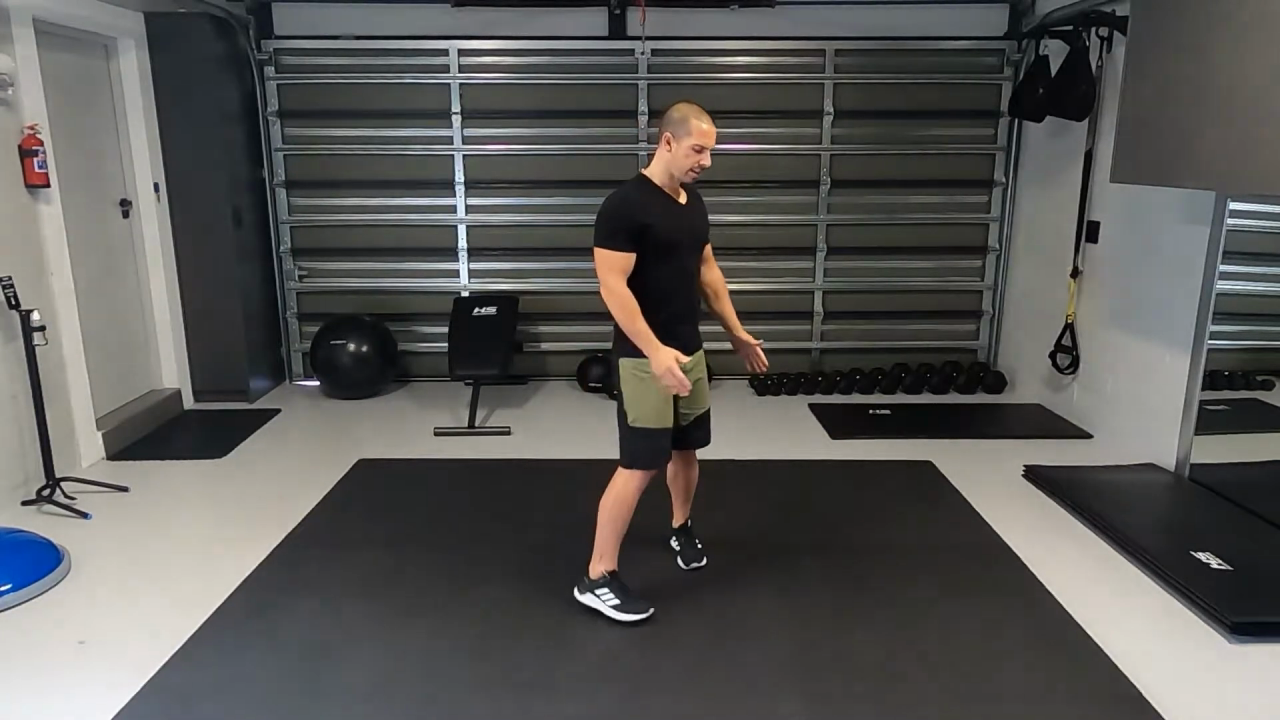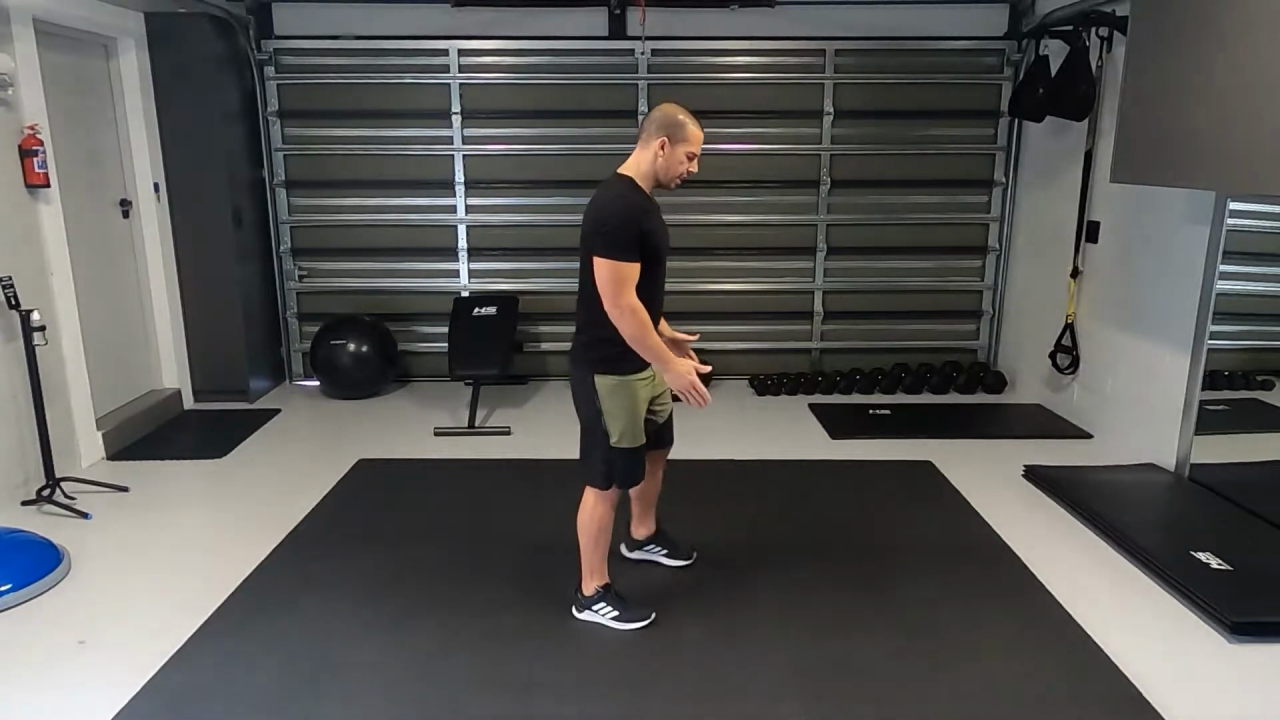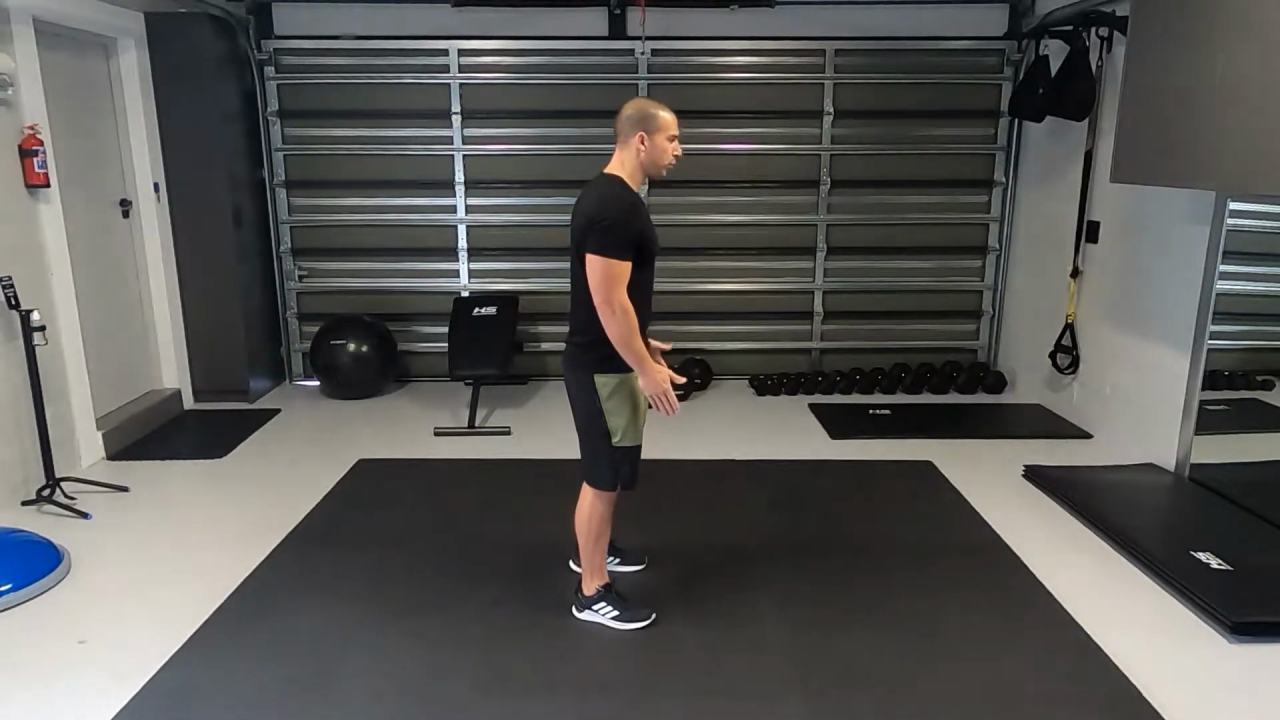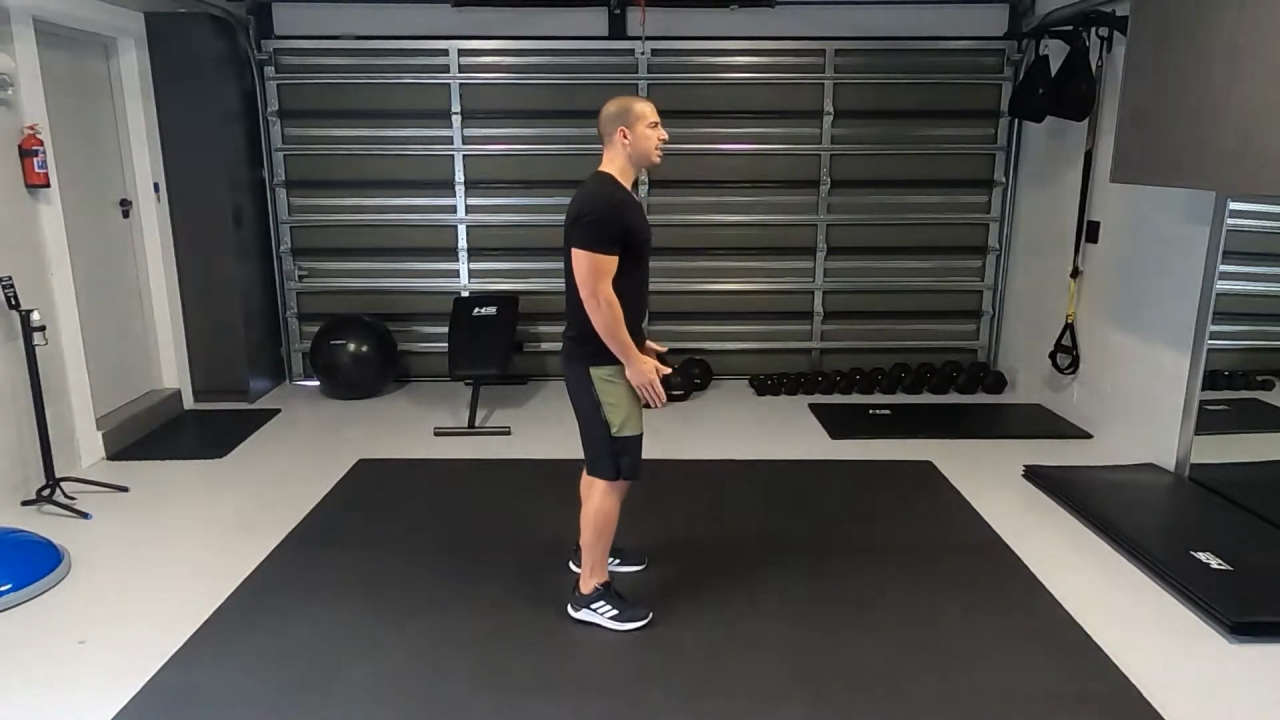
dt=0.4s
person 1, frame 1
left shoulder: (693, 201)
right shoulder: (625, 204)
left elbow: (706, 271)
right elbow: (613, 286)
left wrist: (735, 331)
right wrist: (653, 352)
left hip: (685, 350)
right hip: (644, 356)
left knee: (685, 448)
right knee: (640, 464)
left ankle: (681, 528)
right ankle: (598, 577)
person 1, frame 2
left shoulder: (634, 198)
right shoulder: (620, 209)
right elbow: (618, 303)
left wrist: (663, 334)
right wrist: (669, 365)
left hip: (634, 360)
right hip: (609, 367)
left knee: (654, 448)
right knee: (608, 479)
left ankle: (644, 534)
right ankle: (592, 593)
person 1, frame 3
left shoulder: (609, 196)
right shoulder: (616, 208)
right elbow: (609, 302)
left wrist: (642, 346)
right wrist: (645, 369)
left hip: (609, 358)
right hip: (603, 366)
left knee: (608, 469)
right knee: (606, 477)
left ankle: (592, 549)
right ankle: (593, 593)
person 1, frame 4
left shoulder: (617, 196)
right shoulder: (601, 202)
right elbow: (595, 293)
left wrist: (639, 343)
right wrist: (632, 360)
left hip: (610, 354)
right hip: (600, 361)
left knee: (602, 462)
right knee: (614, 471)
left ankle: (592, 549)
right ankle: (591, 591)
